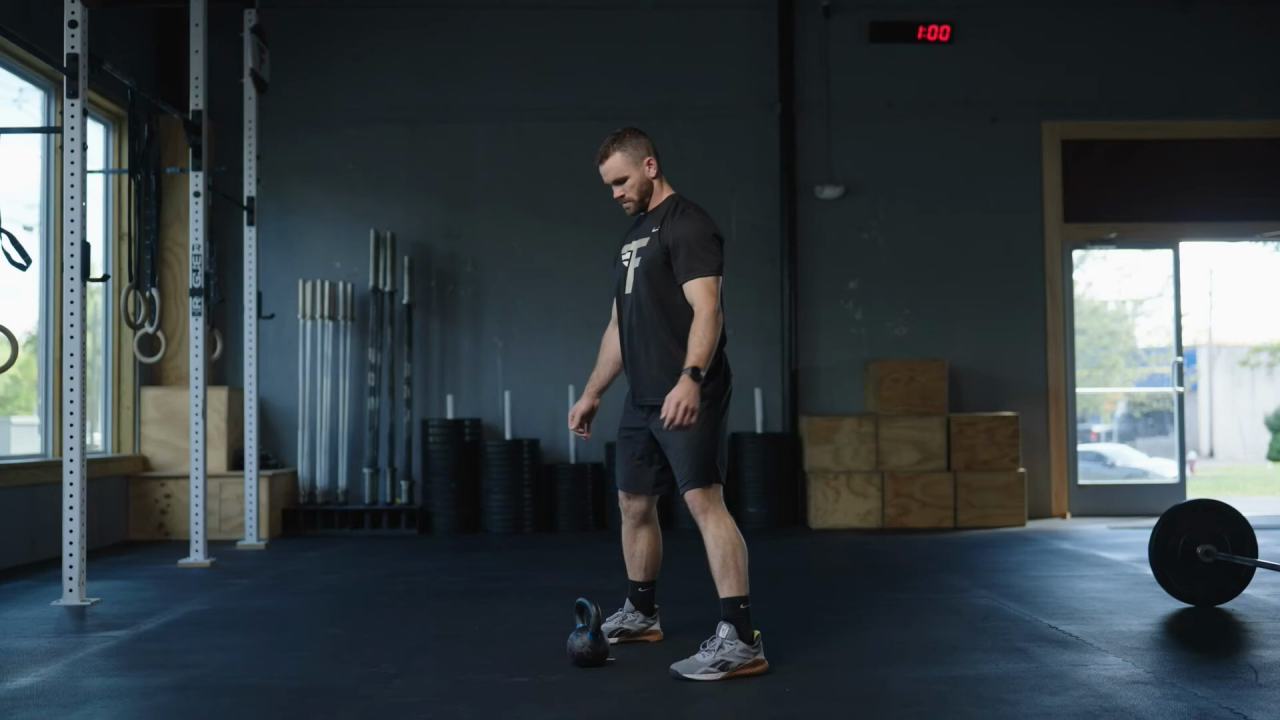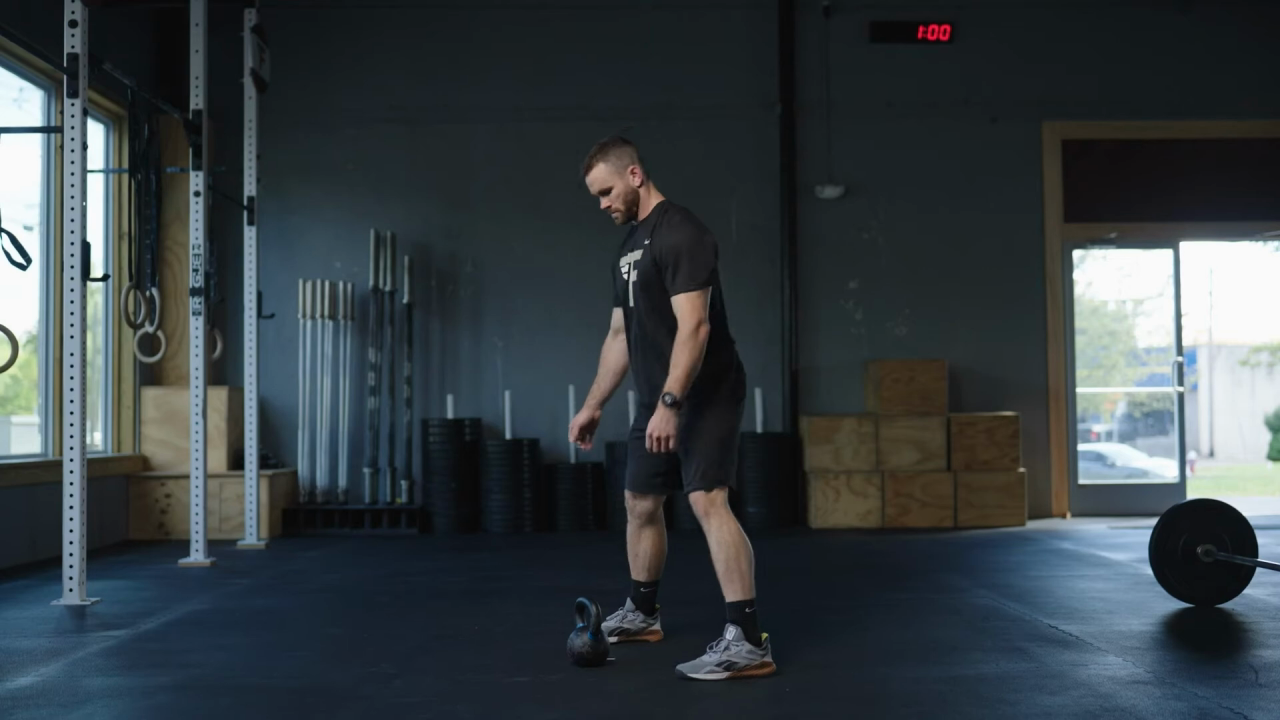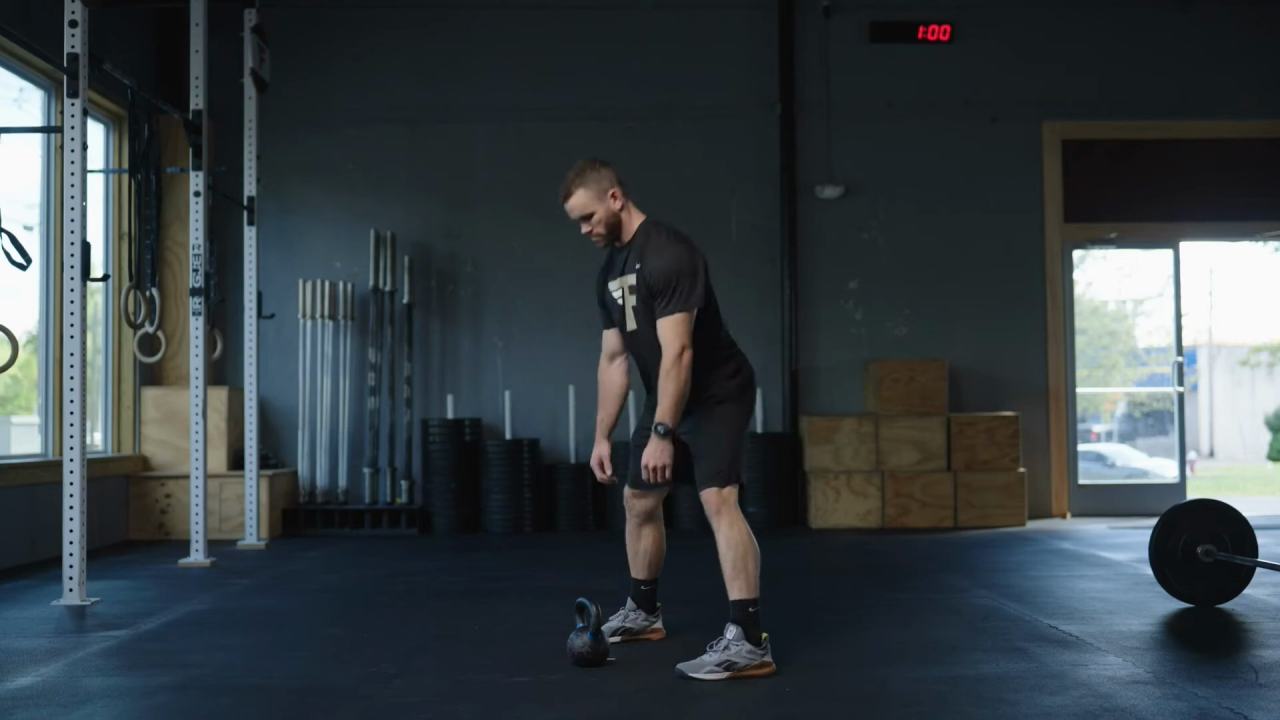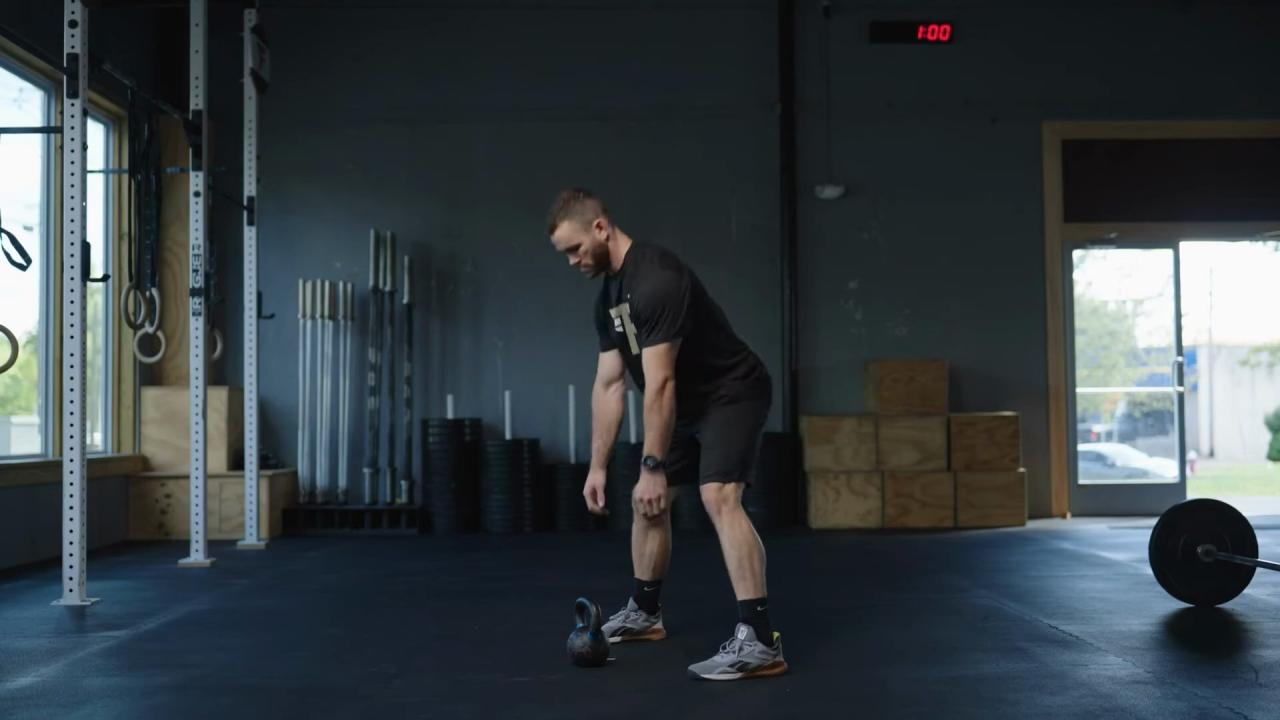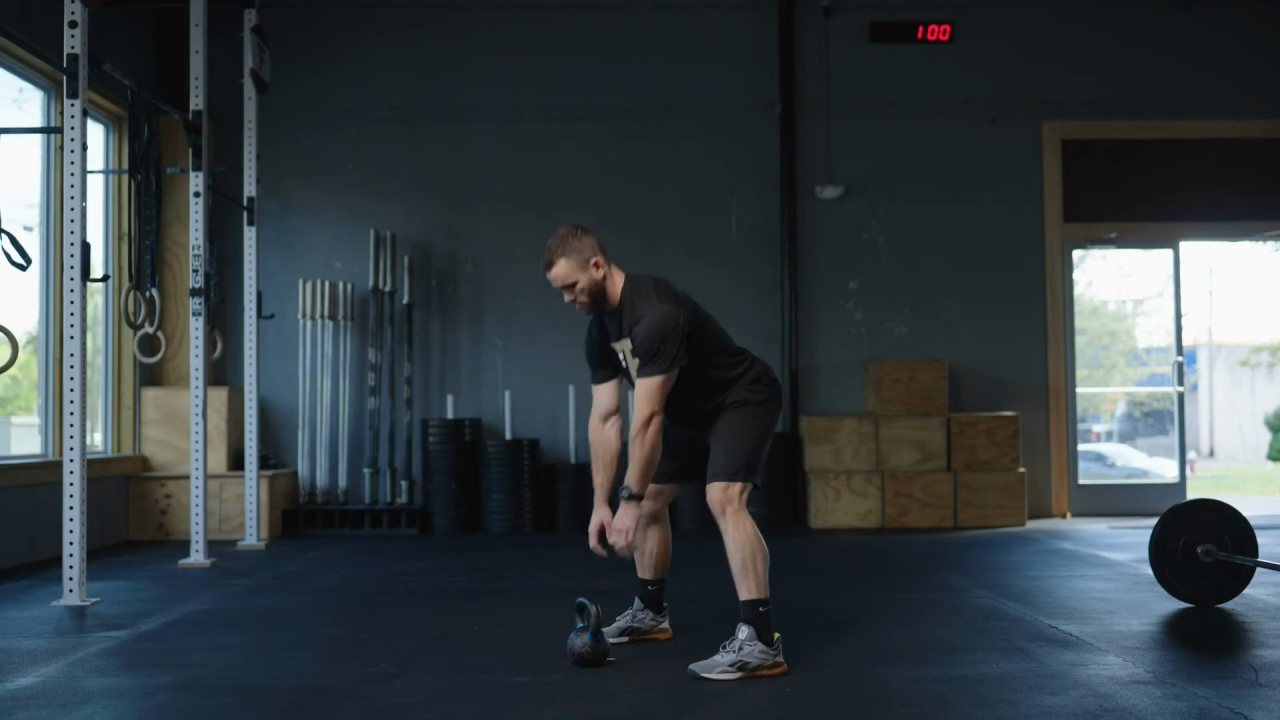
dt=0.2s
person 1, frame 1
left shoulder: (688, 225)
right shoulder: (633, 238)
left elbow: (706, 311)
right elbow: (618, 327)
left wrist: (690, 379)
right wrist: (592, 392)
left hip: (685, 394)
right hip: (644, 399)
left knee: (702, 500)
right knee: (633, 504)
left ankle: (740, 637)
right ankle: (641, 613)
person 1, frame 2
left shoulder: (680, 234)
right shoulder: (629, 248)
left elbow: (693, 327)
right elbow: (619, 336)
left wrist: (670, 405)
right wrist: (592, 405)
left hip: (704, 396)
right hip: (658, 397)
left knee: (707, 503)
right knee: (639, 503)
left ankle: (748, 641)
right ankle: (642, 612)
person 1, frame 3
left shoulder: (668, 254)
right shoulder: (610, 269)
left elbow: (677, 352)
right elbow: (613, 359)
left wrist: (661, 434)
right wrist: (602, 436)
left hip: (718, 393)
right hip: (670, 397)
left knee: (718, 501)
right knee: (639, 499)
left ankle: (748, 639)
right ankle: (643, 611)
person 1, frame 4
left shoulder: (657, 279)
right shoulder: (607, 296)
left elbow: (658, 383)
right elbow: (608, 385)
left wrist: (653, 467)
right wrist: (597, 466)
left hip: (732, 394)
right hip: (687, 404)
left knee: (719, 498)
right knee: (649, 505)
left ankle: (759, 640)
right ankle: (645, 611)
person 1, frame 5
left shoulder: (655, 313)
right shoulder: (600, 330)
left elbow: (646, 418)
right elbow: (604, 419)
left wrist: (628, 501)
right wrist: (600, 504)
left hip: (744, 399)
right hip: (691, 411)
left knee: (723, 498)
right knee: (648, 499)
left ankle: (761, 641)
right ankle: (650, 611)
